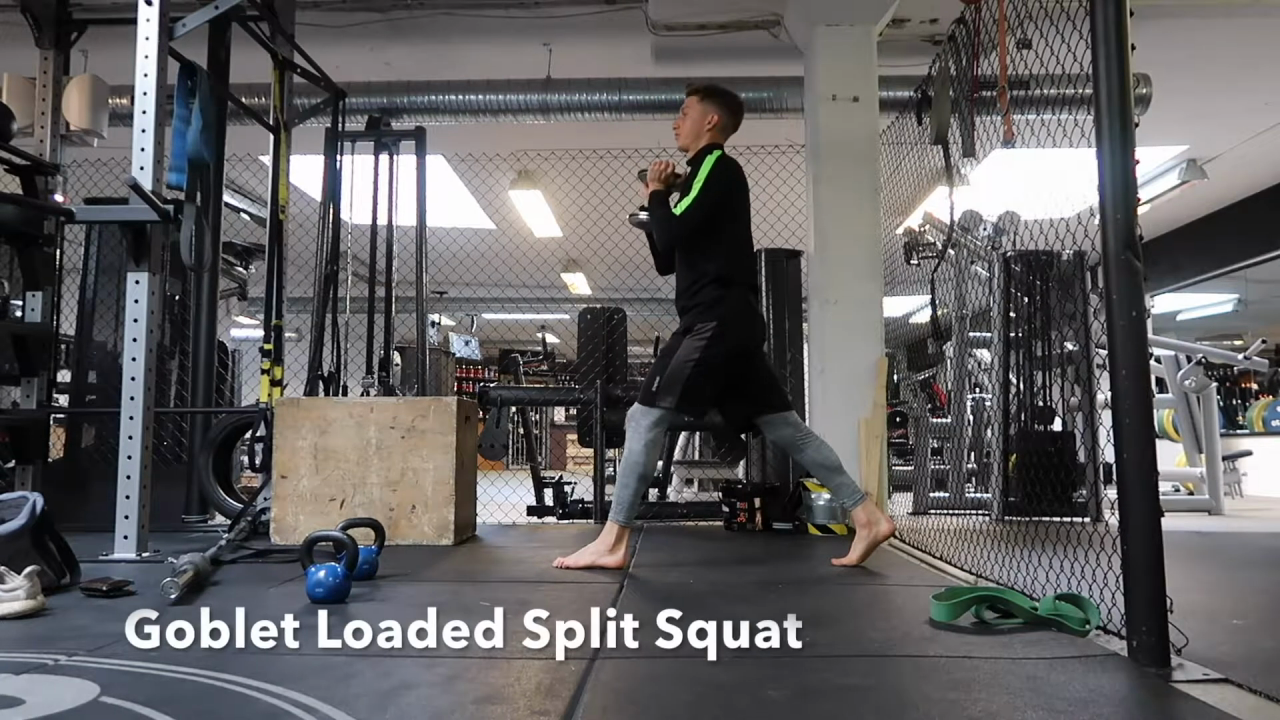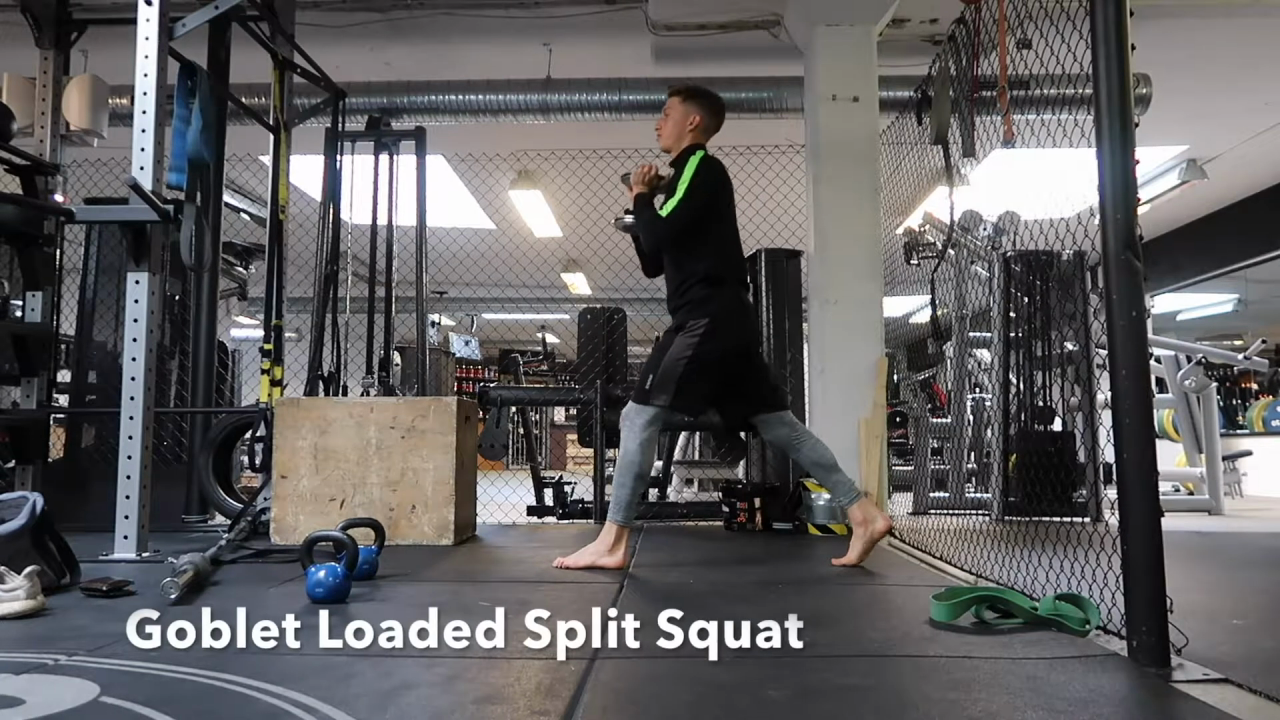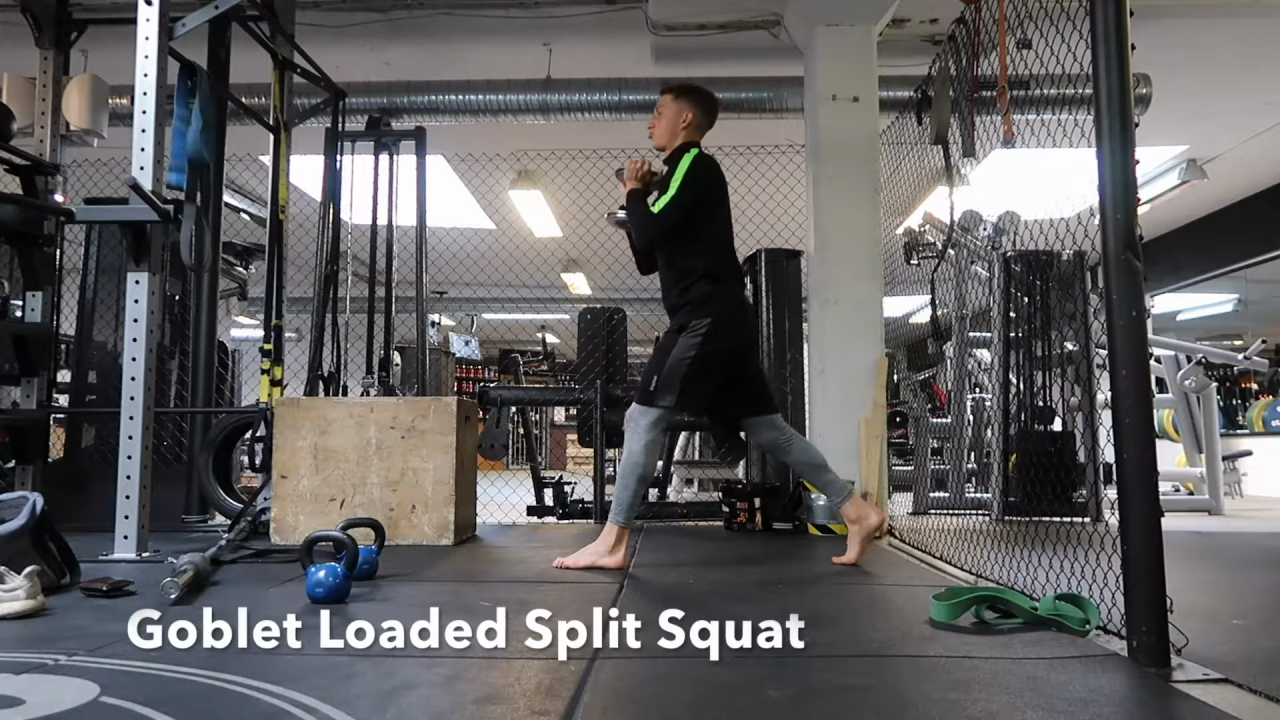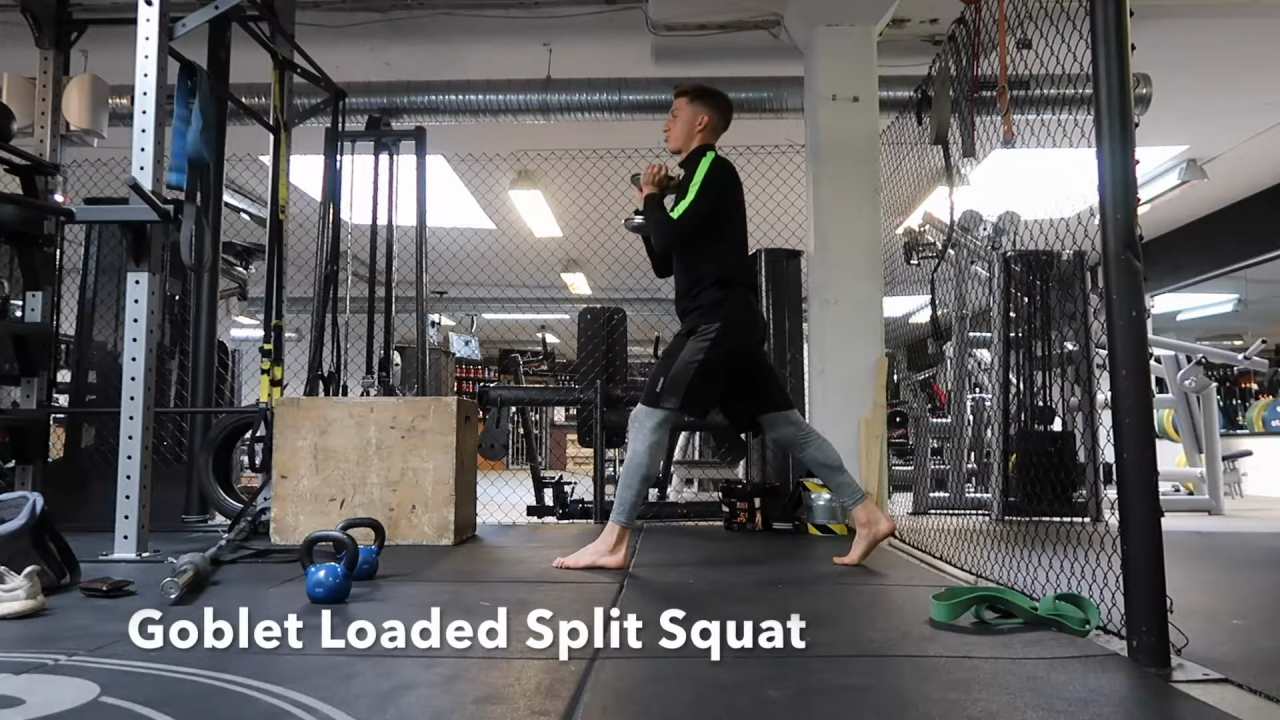
dt=0.2s
person 1, frame 1
left shoulder: (717, 168)
right shoulder: (706, 177)
left elbow: (670, 236)
right elbow: (667, 260)
left wrist: (658, 194)
right wrist: (660, 201)
left hip: (716, 320)
right hip: (731, 322)
left knee: (645, 418)
right knee: (784, 425)
left ankle: (612, 544)
right ankle: (867, 516)
person 1, frame 2
left shoulder: (700, 168)
right shoulder: (689, 178)
left elbow: (658, 237)
right elbow: (653, 263)
left wrist: (643, 197)
right wrist: (642, 205)
left hip: (708, 319)
right hip: (723, 320)
left knee: (639, 417)
right knee: (780, 424)
left ankle: (612, 543)
right ankle: (864, 514)
person 1, frame 3
left shoulder: (695, 165)
right shoulder: (684, 174)
left elbow: (650, 231)
right elbow: (647, 260)
left wrist: (635, 192)
right wrist: (637, 200)
left hip: (707, 317)
right hip: (720, 318)
left knee: (644, 417)
right knee: (768, 427)
left ankle: (613, 543)
right ankle: (857, 512)
person 1, frame 4
left shoulder: (712, 170)
right shoulder: (698, 179)
left elbow: (668, 238)
right elbow: (664, 262)
left wrist: (651, 197)
right wrist: (653, 204)
left hip: (717, 321)
right hip: (730, 321)
left knee: (649, 419)
right knee: (786, 425)
left ankle: (612, 543)
right ankle: (867, 516)
